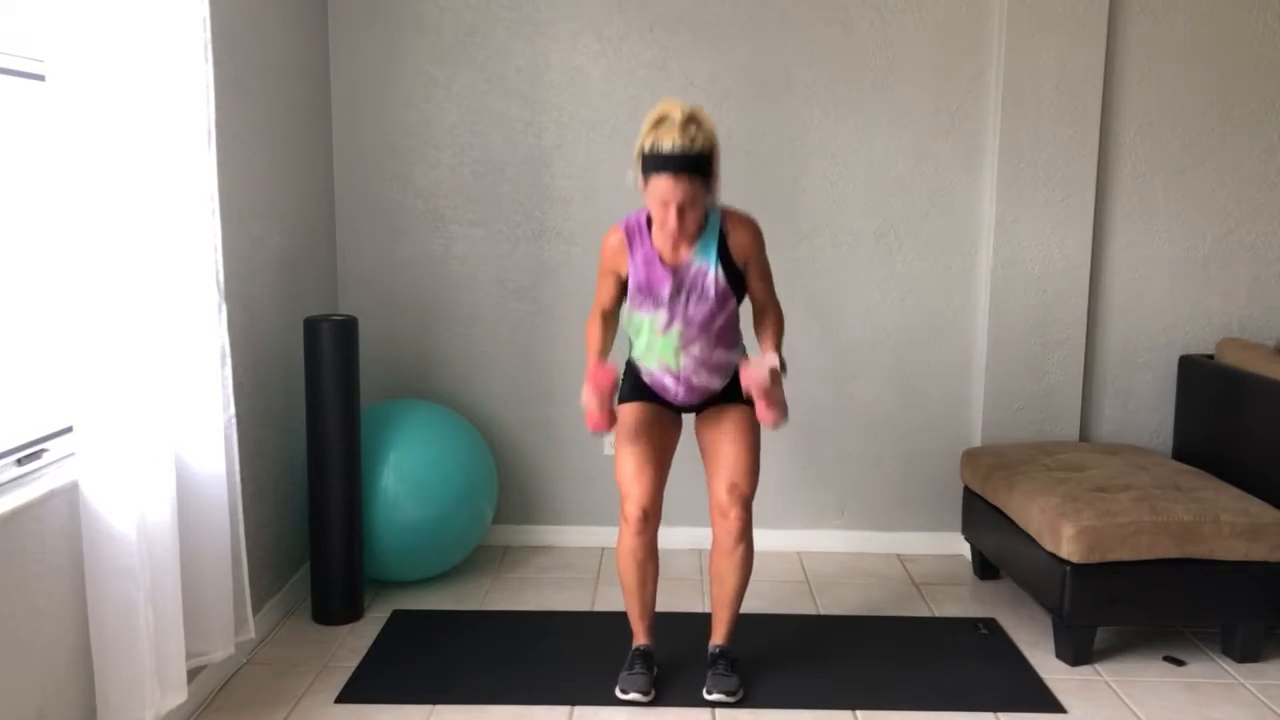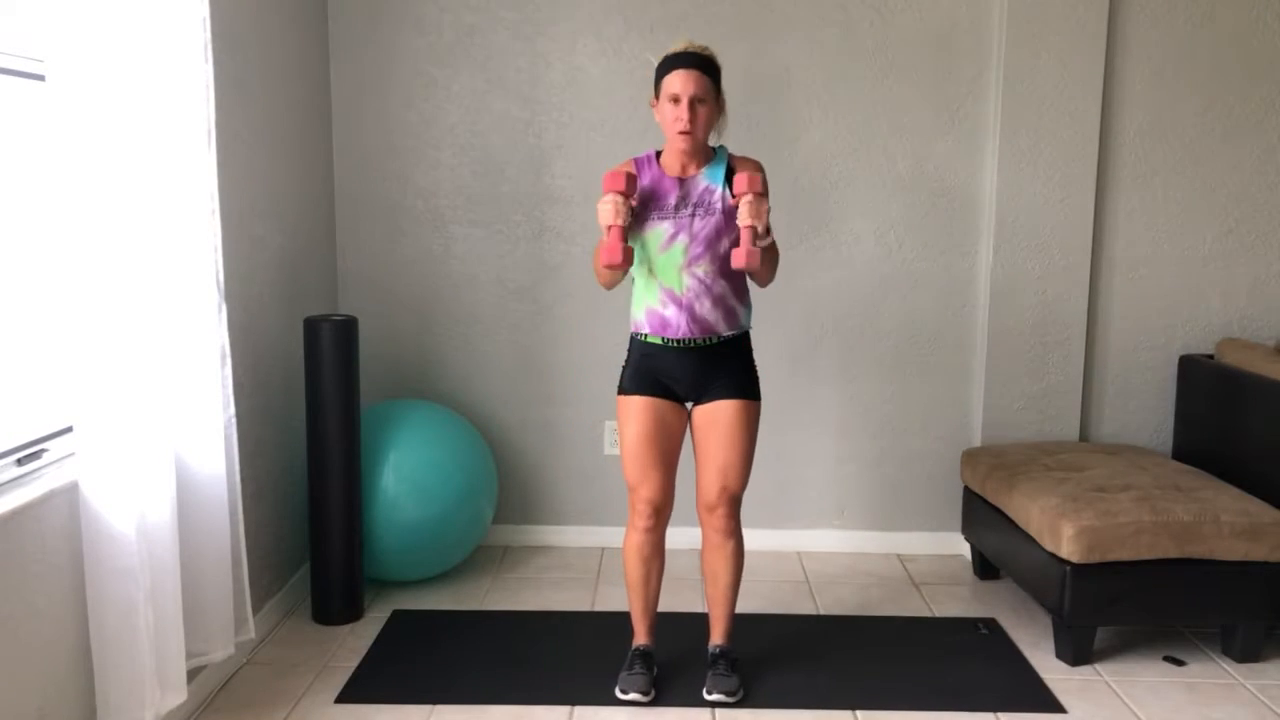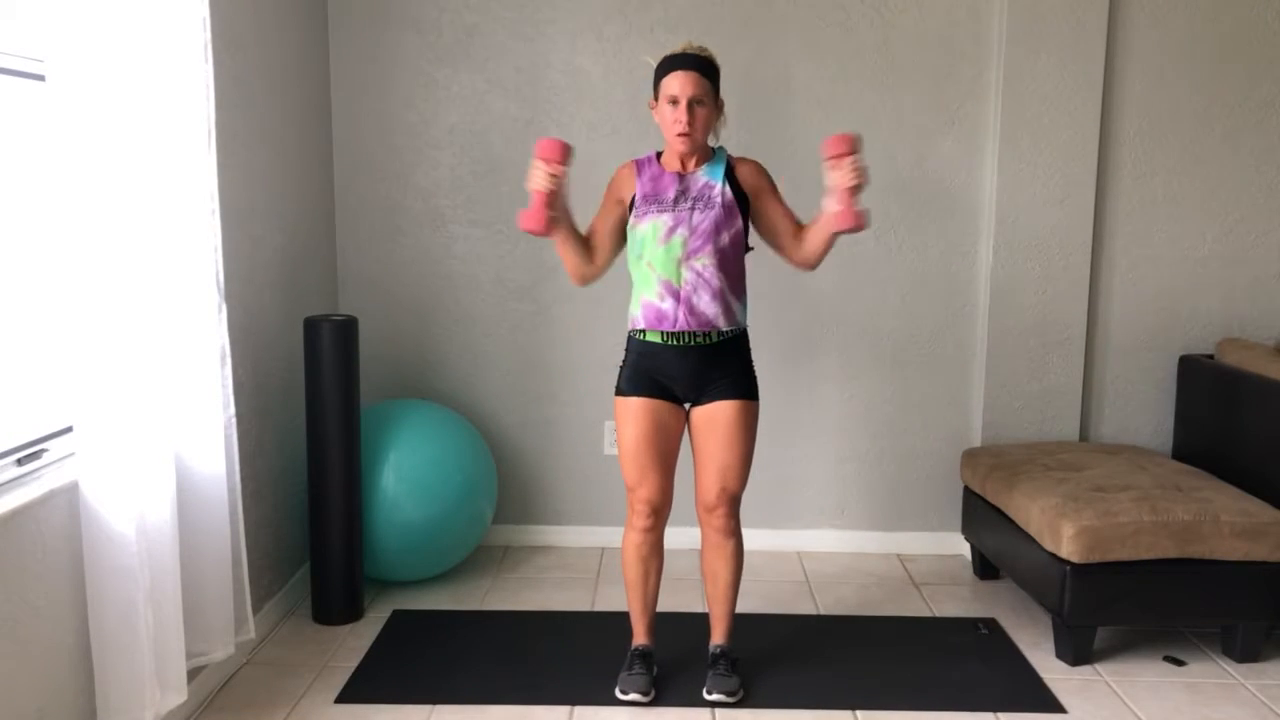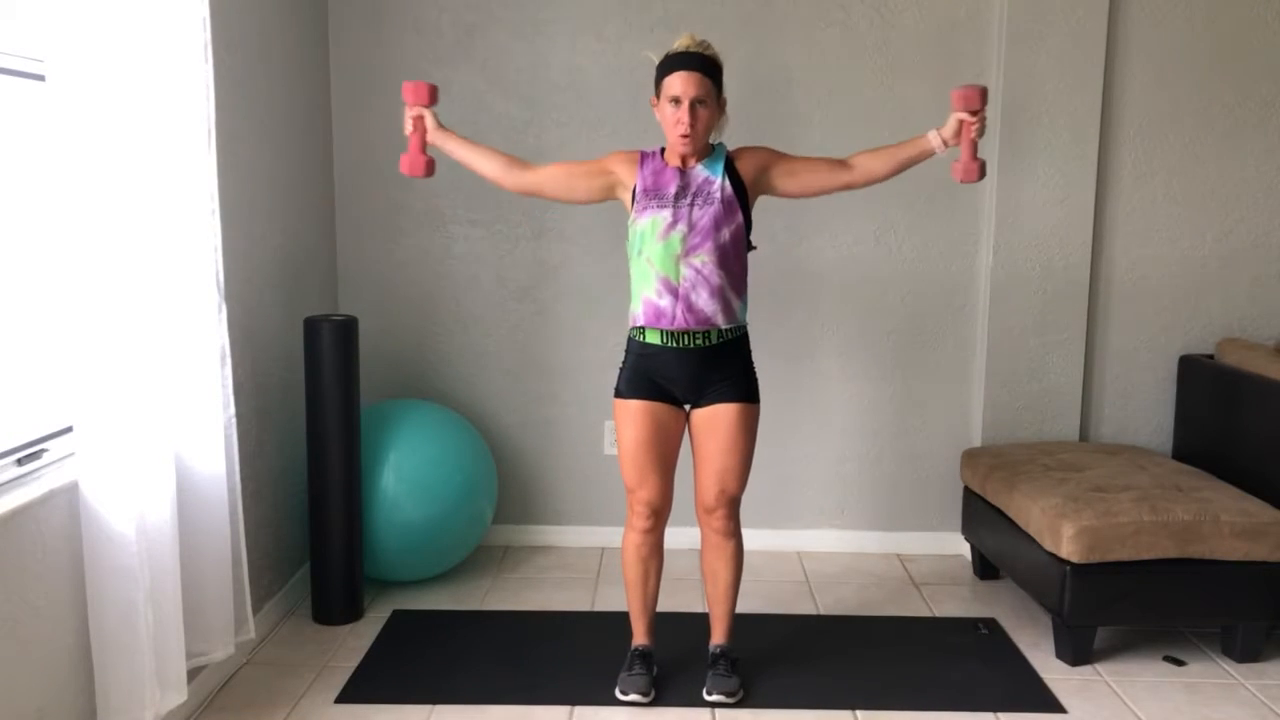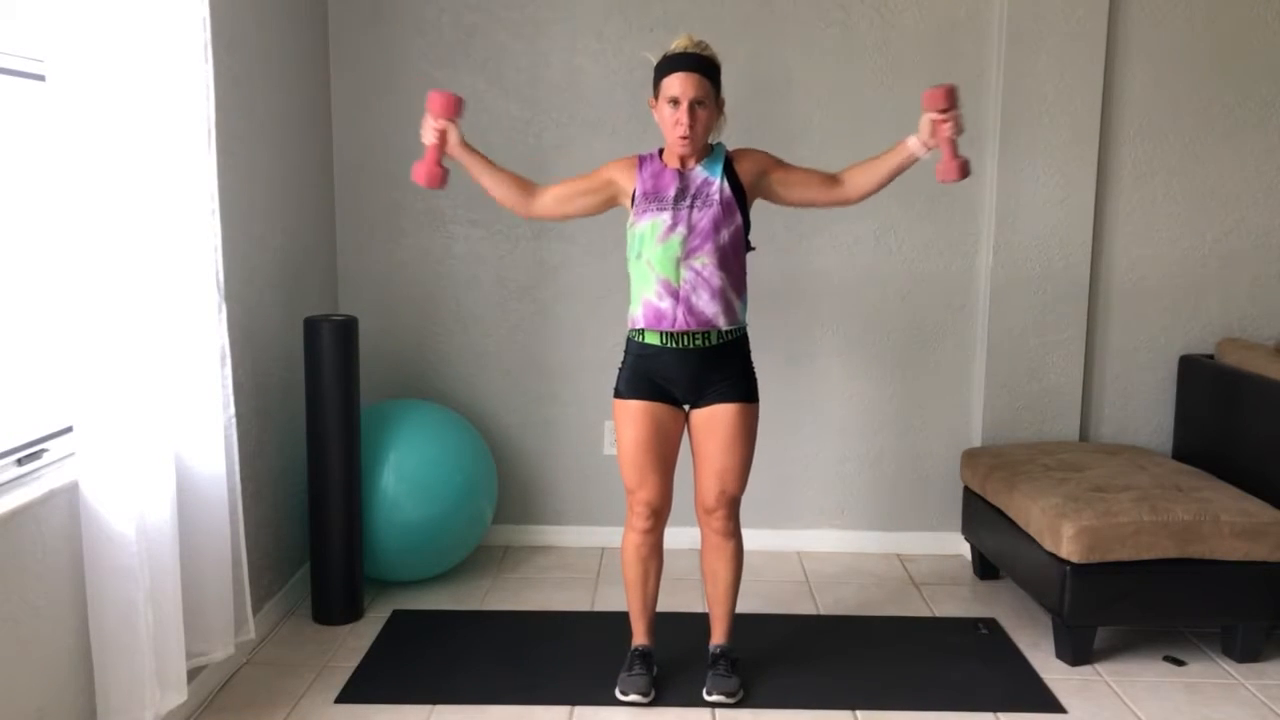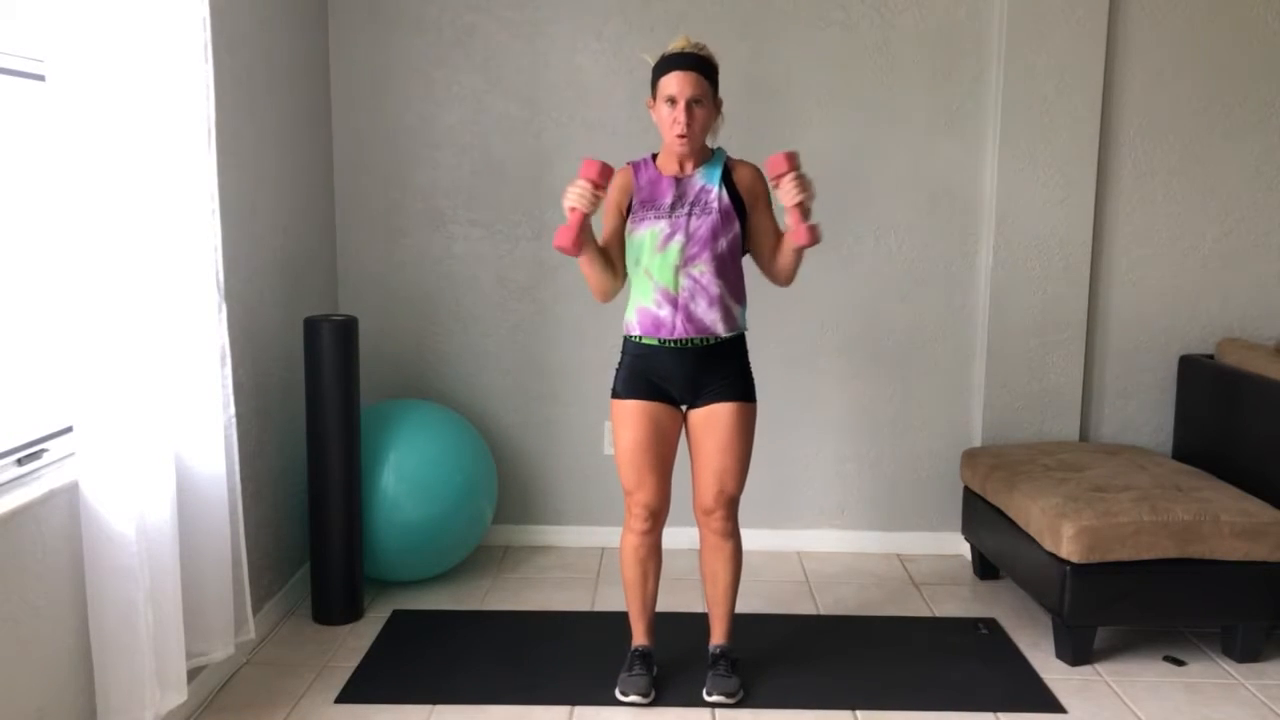
dt=0.4s
person 1, frame 1
left shoulder: (739, 233)
right shoulder: (621, 242)
left elbow: (766, 305)
right elbow: (603, 311)
left wrist: (770, 363)
right wrist: (592, 378)
left hip: (726, 388)
right hip: (648, 387)
left knee: (732, 514)
right knee: (637, 515)
left ankle: (721, 648)
right ankle: (641, 647)
person 1, frame 2
left shoulder: (742, 174)
right shoulder: (631, 176)
left elbow: (765, 276)
right elbow: (605, 278)
left wrist: (760, 233)
right wrist: (608, 229)
left hip: (725, 361)
right hip: (651, 360)
left knee: (720, 510)
right knee: (646, 510)
left ankle: (720, 648)
right ankle: (642, 646)
person 1, frame 3
left shoulder: (745, 176)
right shoulder: (630, 178)
left elbow: (804, 255)
right elbow: (584, 270)
left wrist: (835, 204)
right wrist: (554, 207)
left hip: (723, 361)
right hip: (648, 359)
left knee: (720, 510)
right knee: (645, 508)
left ankle: (720, 649)
right ankle: (641, 647)
person 1, frame 4
left shoulder: (747, 168)
right shoulder: (627, 170)
left elbow: (851, 172)
right elbow: (521, 176)
left wrist: (935, 141)
right wrist: (441, 137)
left hip: (723, 361)
right hip: (648, 360)
left knee: (720, 511)
right knee: (645, 510)
left ankle: (720, 649)
right ankle: (640, 648)
person 1, frame 5
left shoulder: (745, 170)
right shoulder: (627, 176)
left elbow: (842, 186)
right elbow: (531, 201)
left wrist: (917, 143)
right wrist: (457, 148)
left hip: (722, 362)
right hip: (648, 361)
left knee: (720, 512)
right knee: (645, 511)
left ankle: (720, 649)
right ankle: (641, 647)
person 1, frame 6
left shoulder: (740, 179)
right shoulder: (628, 182)
left elbow: (780, 271)
right elbow: (604, 287)
left wrist: (797, 215)
right wrist: (579, 224)
left hip: (720, 363)
right hip: (646, 362)
left knee: (718, 514)
right knee: (643, 514)
left ankle: (720, 649)
right ankle: (640, 648)
